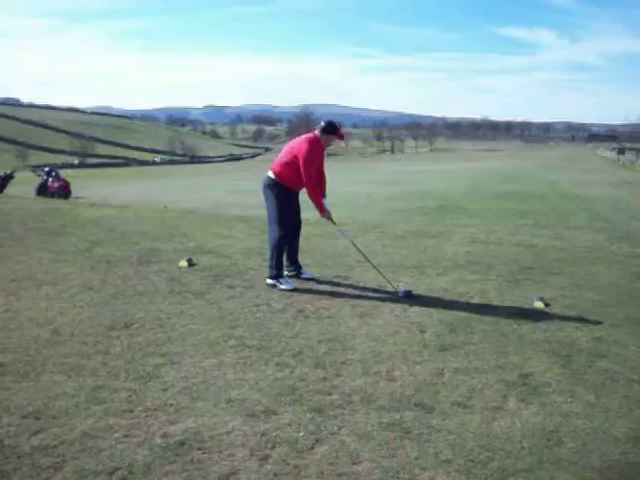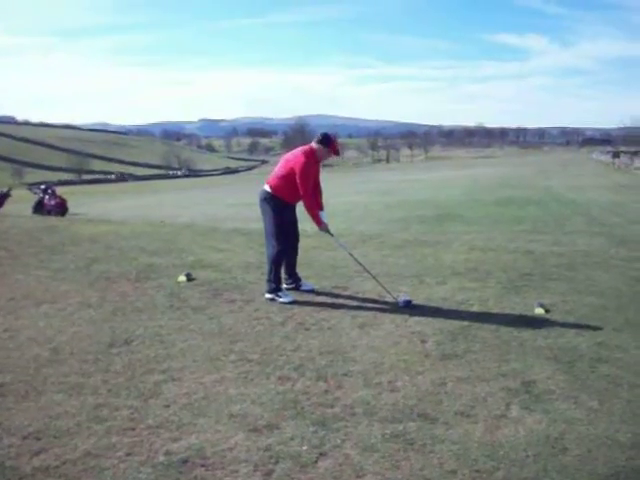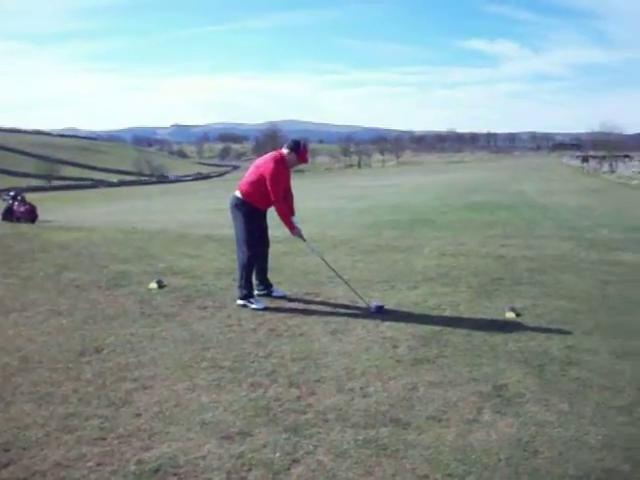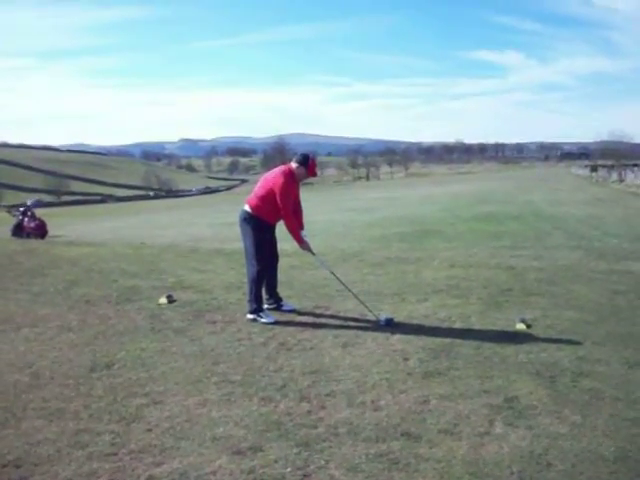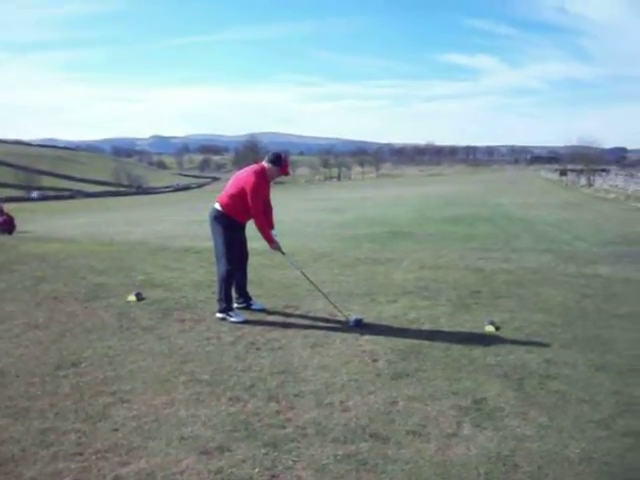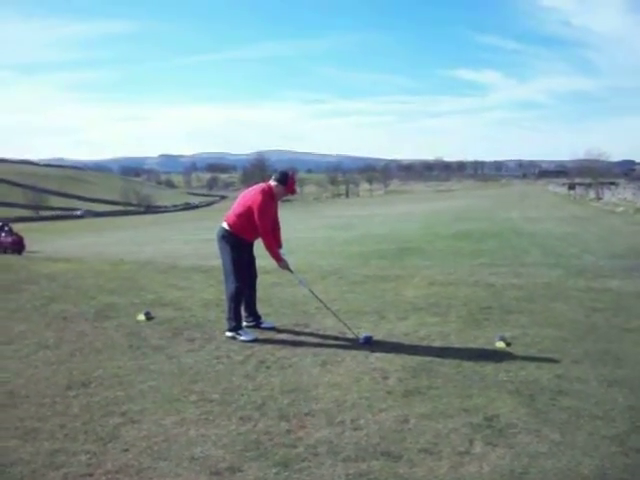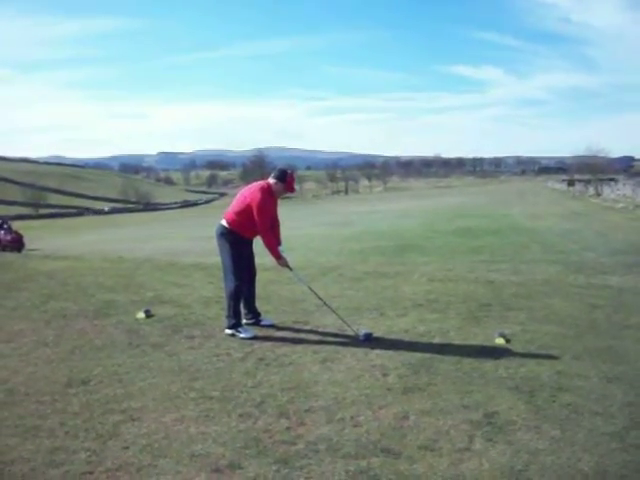
dt=0.7s
person 1, frame 1
left shoulder: (317, 146)
right shoulder: (307, 147)
left elbow: (319, 175)
right elbow: (309, 182)
left wrist: (324, 202)
right wrist: (322, 209)
left hip: (289, 187)
right hip: (276, 186)
left knee: (294, 227)
right knee: (280, 230)
left ankle: (292, 267)
right ankle: (274, 275)
person 1, frame 2
left shoulder: (313, 158)
right shoulder: (303, 160)
left elbow: (315, 188)
right elbow: (306, 195)
left wrist: (321, 214)
right wrist: (319, 222)
left hip: (285, 201)
right hip: (272, 200)
left knee: (292, 240)
right knee: (278, 244)
left ankle: (291, 280)
right ankle: (273, 289)
person 1, frame 3
left shoulder: (283, 164)
right shoulder: (274, 166)
left elbow: (287, 194)
right elbow: (278, 201)
left wrist: (293, 219)
right wrist: (292, 227)
left hip: (256, 207)
right hip: (244, 206)
left knee: (262, 247)
right knee: (248, 250)
left ankle: (263, 286)
right ankle: (244, 295)
person 1, frame 4
left shoulder: (292, 178)
right shoulder: (283, 181)
left elbow: (296, 207)
right elbow: (287, 215)
left wrist: (302, 233)
right wrist: (300, 241)
left hip: (265, 221)
right hip: (253, 220)
left knee: (271, 261)
right knee: (258, 265)
left ankle: (272, 300)
right ankle: (254, 309)
person 1, frame 5
left shoulder: (263, 178)
right shoulder: (254, 179)
left elbow: (266, 207)
right elbow: (257, 214)
left wrist: (272, 232)
right wrist: (270, 241)
left hip: (235, 220)
right hip: (223, 219)
left knee: (241, 260)
right knee: (228, 264)
left ankle: (242, 299)
right ankle: (224, 308)
person 1, frame 6
left shoulder: (270, 196)
right shoulder: (261, 198)
left elbow: (274, 225)
right elbow: (265, 233)
left wrist: (279, 250)
right wrist: (278, 259)
left hip: (243, 239)
right hip: (230, 238)
left knee: (250, 279)
right knee: (236, 282)
left ankle: (251, 318)
right ankle: (233, 327)
person 1, frame 7
left shoulder: (270, 194)
right shoulder: (260, 196)
left elbow: (274, 223)
right elbow: (264, 231)
left wrist: (279, 247)
right wrist: (278, 257)
left hip: (243, 236)
right hip: (230, 235)
left knee: (249, 276)
right knee: (236, 280)
left ankle: (251, 315)
right ankle: (233, 325)
